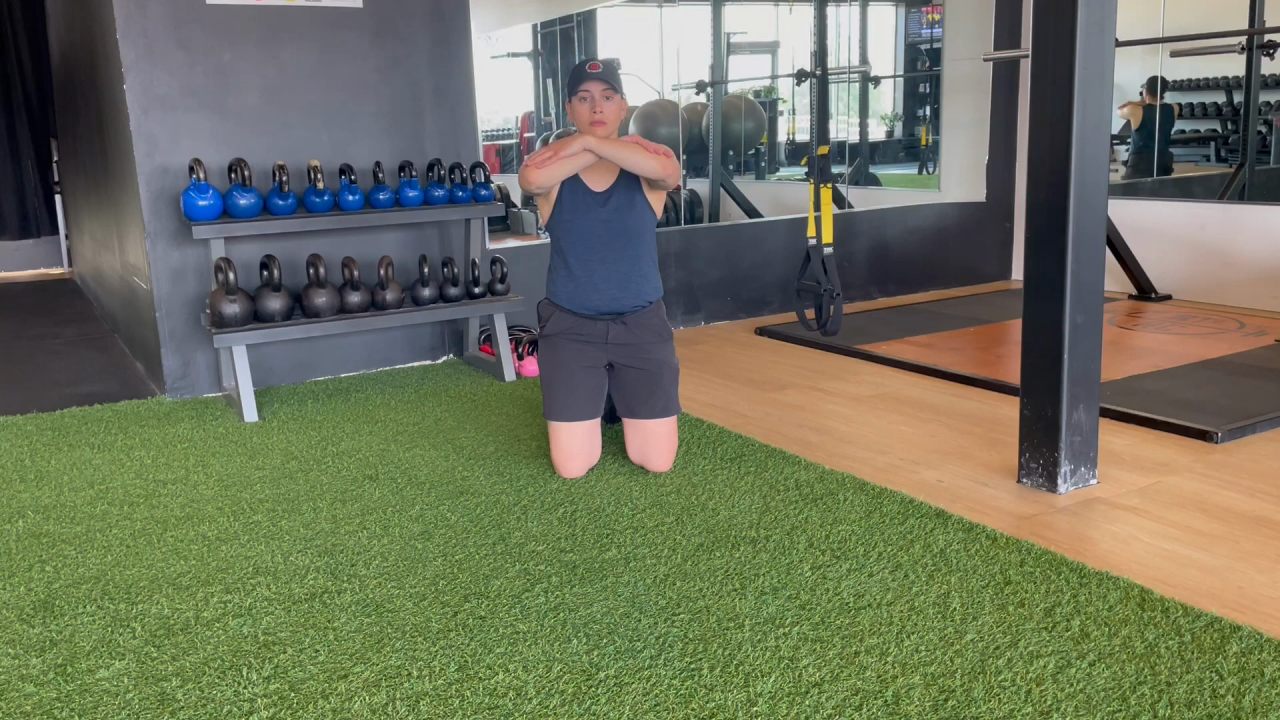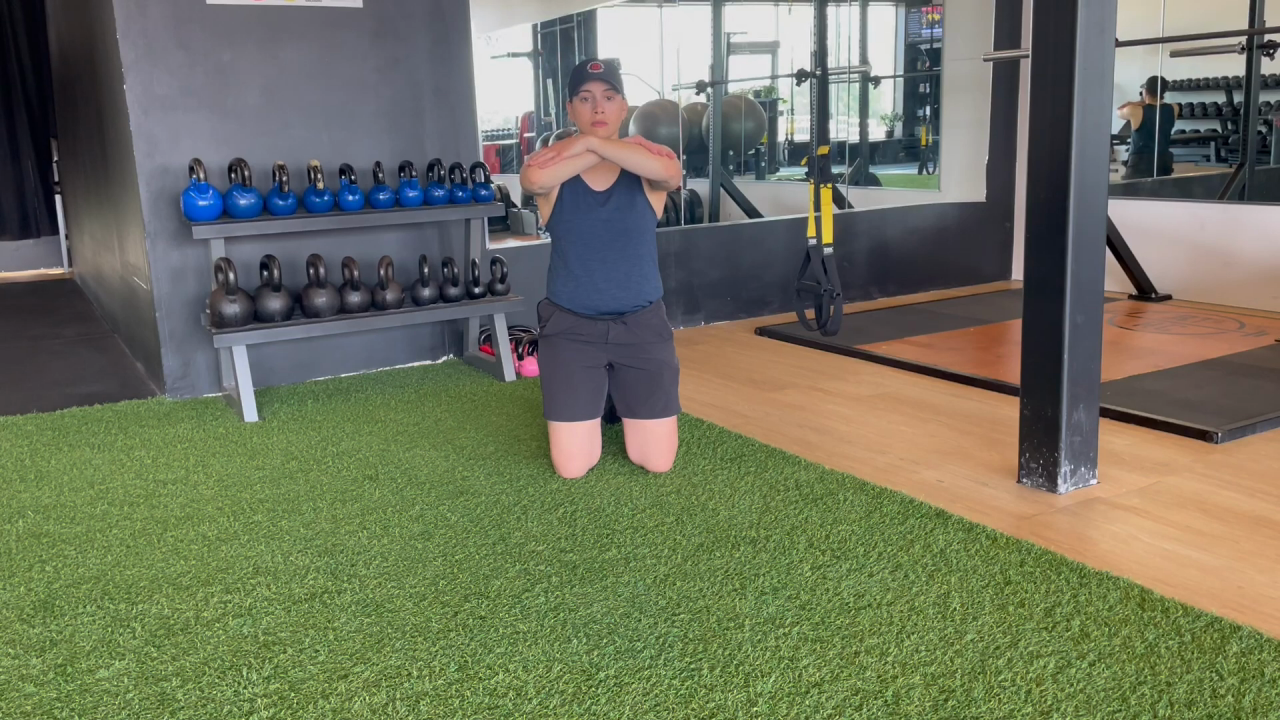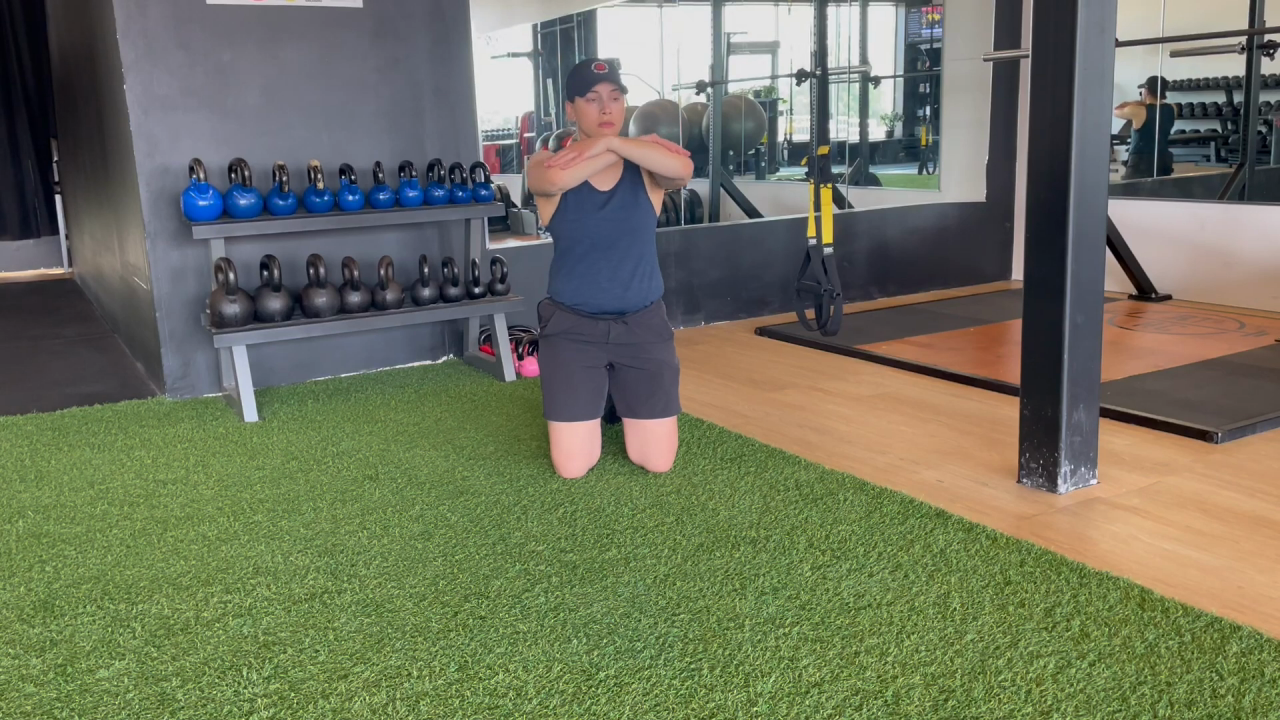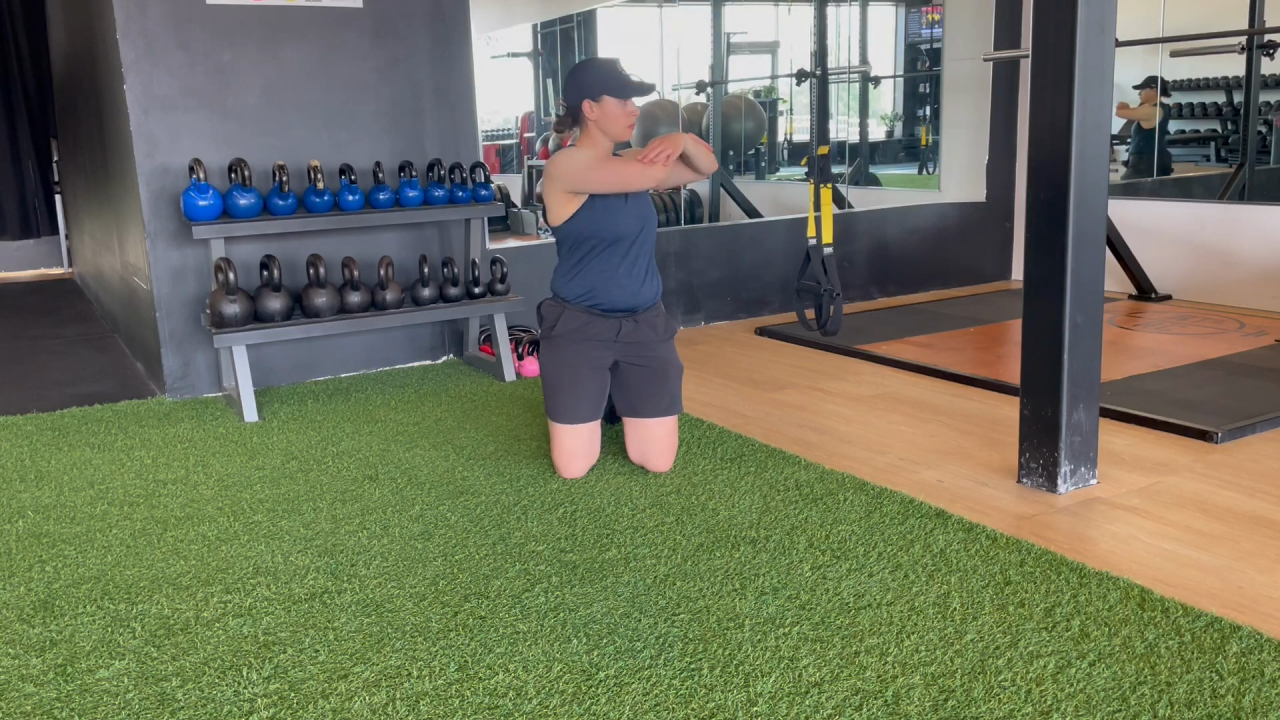
dt=0.5s
person 1, frame 1
left shoulder: (648, 166)
right shoulder: (552, 168)
left elbow: (666, 170)
right elbow: (532, 177)
left wrist: (591, 143)
right wrist: (615, 147)
left hip: (642, 326)
right hip: (571, 328)
left knee: (657, 463)
right knee: (572, 468)
left ankle: (618, 397)
right ankle: (597, 401)
person 1, frame 2
left shoulder: (647, 167)
right shoulder: (552, 164)
left elbow: (668, 170)
right elbow: (534, 178)
left wrist: (592, 143)
right wrist: (621, 150)
left hip: (642, 326)
right hip: (571, 329)
left knee: (657, 462)
right knee: (572, 468)
left ankle: (618, 396)
right ankle: (597, 398)
person 1, frame 3
left shoulder: (645, 167)
right shoulder: (549, 163)
left elbow: (683, 168)
right elbow: (560, 178)
left wrist: (611, 143)
right wrist: (631, 147)
left hip: (643, 326)
right hip: (572, 328)
left knee: (657, 463)
right knee: (572, 468)
left ankle: (619, 397)
right ankle: (595, 401)
person 1, frame 4
left shoulder: (632, 161)
right shoulder: (565, 165)
left elbow: (706, 167)
right elbow: (645, 175)
left wrist: (682, 140)
right wrist: (670, 145)
left hip: (645, 325)
right hip: (578, 329)
left knee: (658, 463)
right knee: (573, 468)
left ankle: (620, 397)
right ankle: (595, 399)
